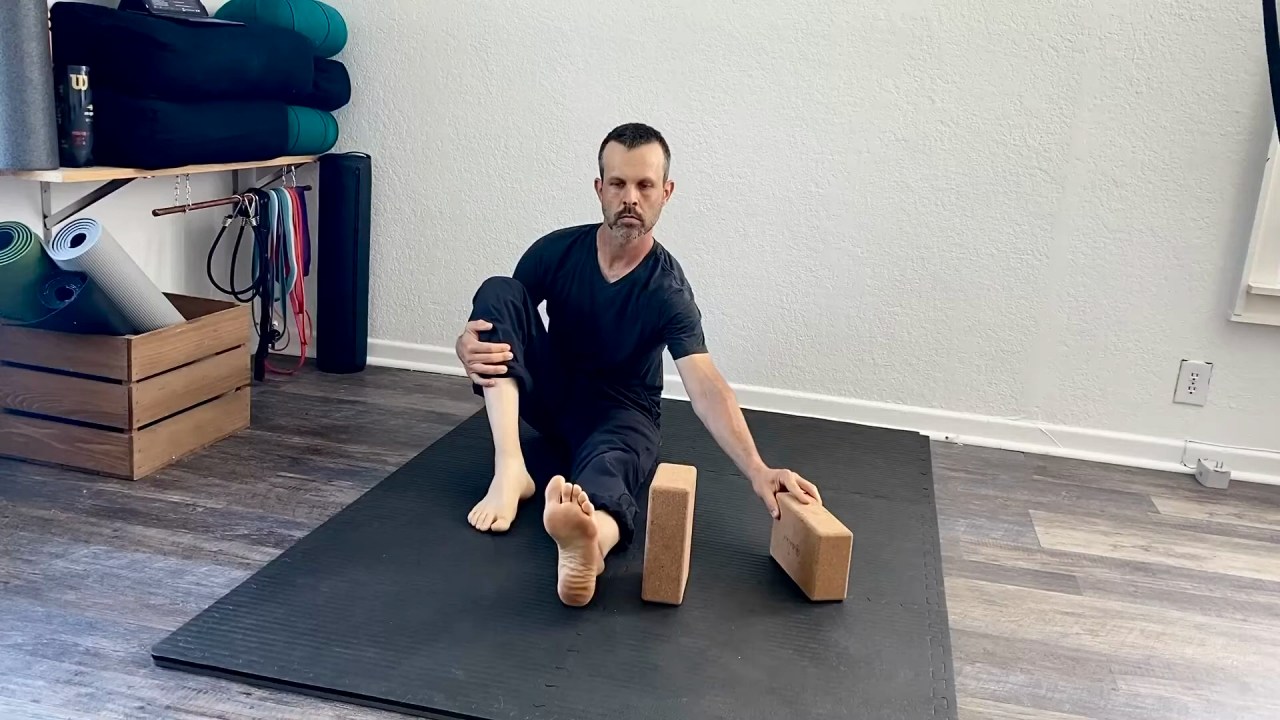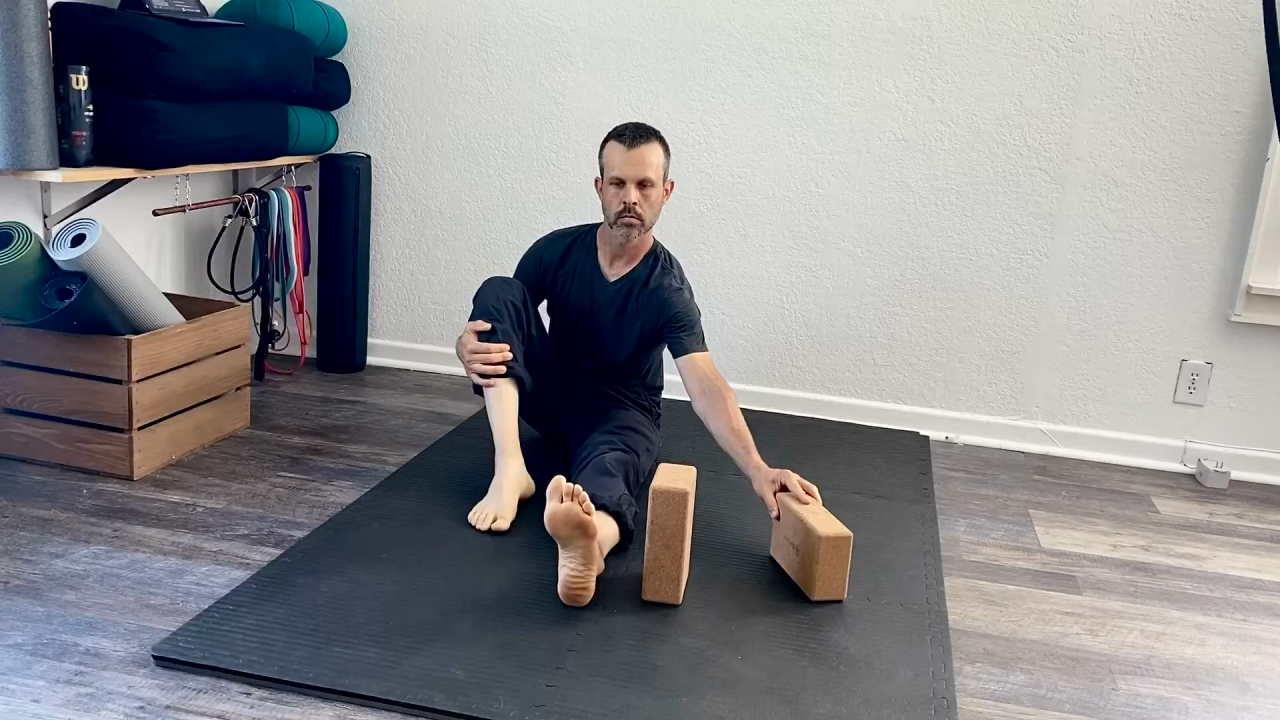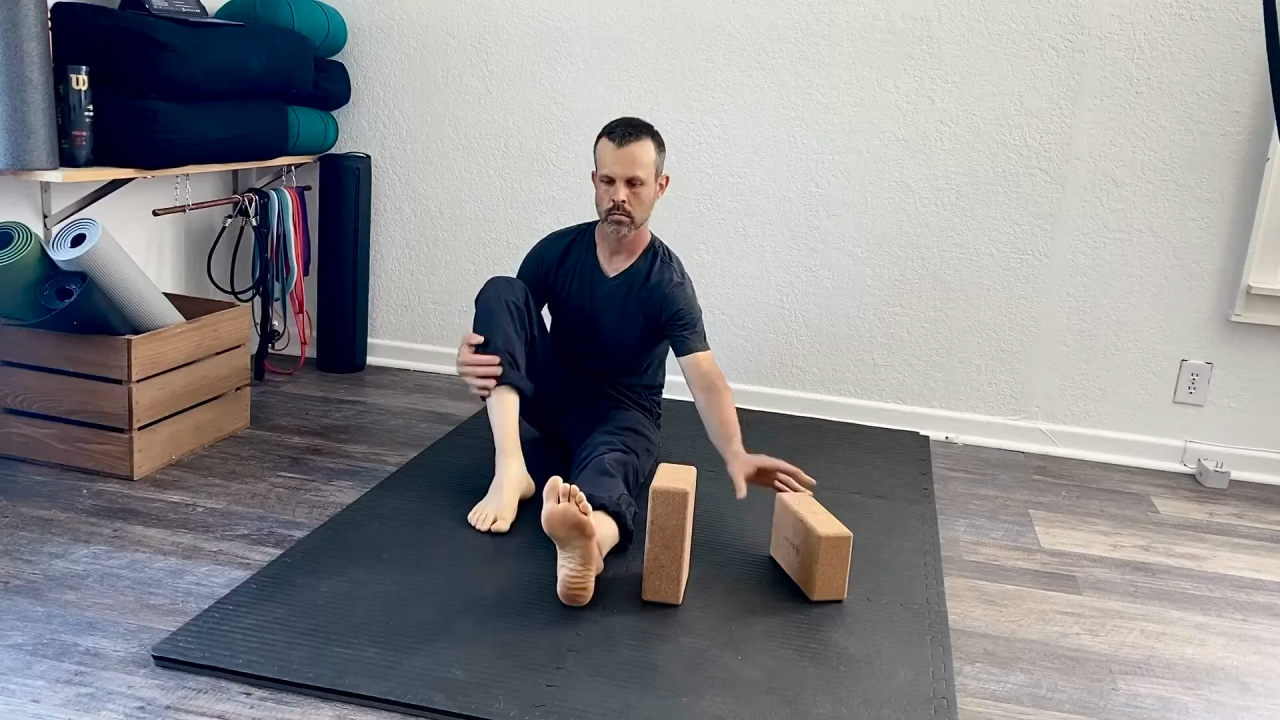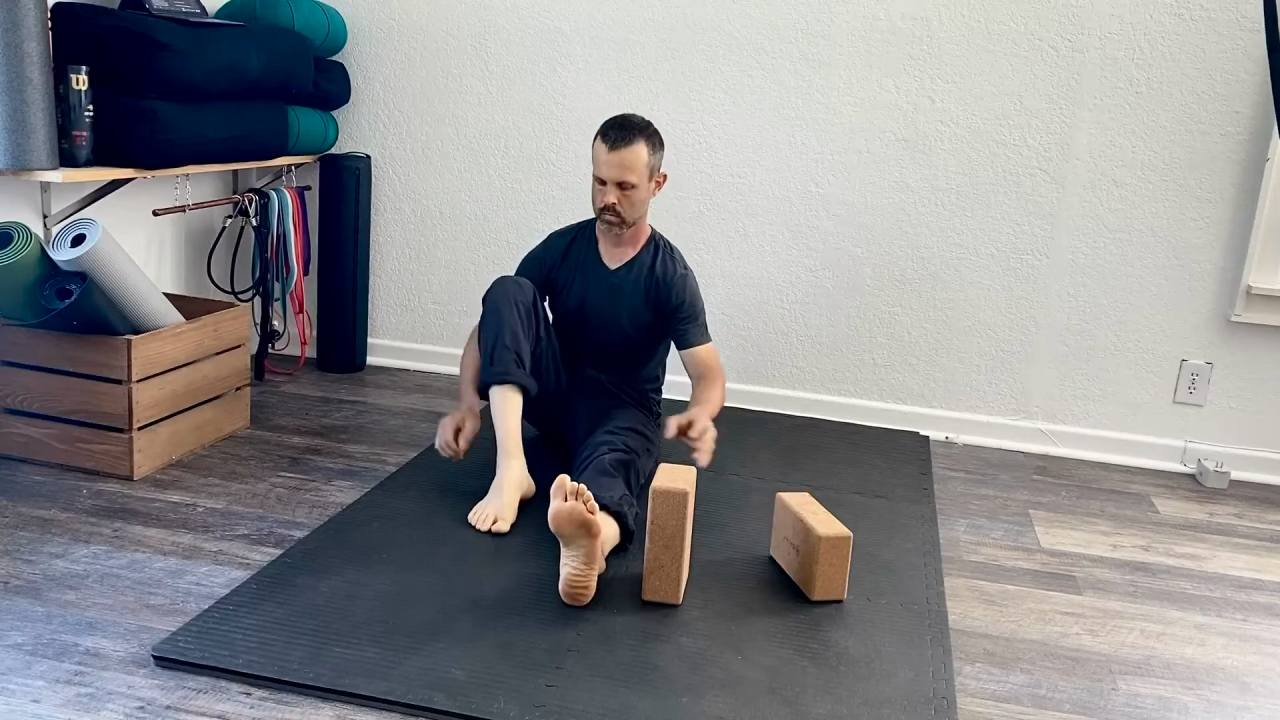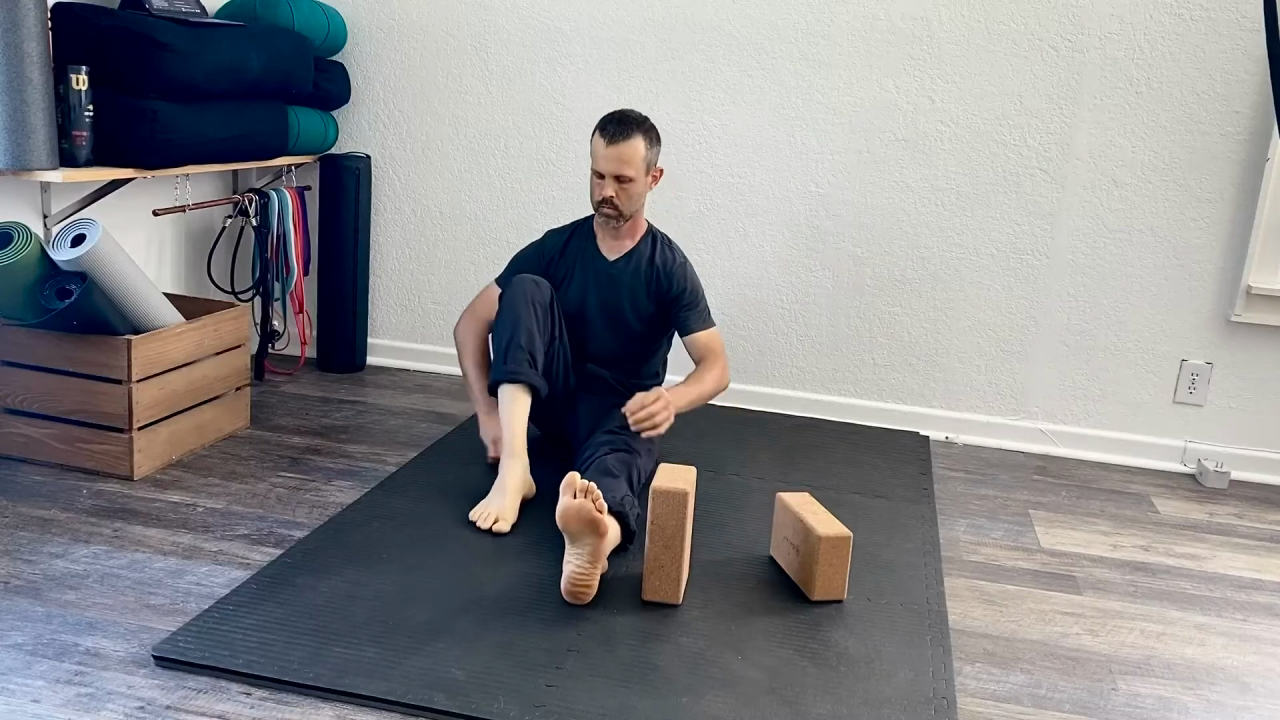
dt=0.2s
person 1, frame 1
left shoulder: (668, 289)
right shoulder: (556, 251)
left elbow: (706, 386)
right elbow: (497, 315)
left wrist: (756, 470)
right wrist: (470, 345)
left hip: (621, 408)
right hip: (550, 392)
left knee: (609, 467)
right knee: (497, 291)
left ankle: (587, 544)
right ankle: (509, 471)
person 1, frame 2
left shoulder: (667, 288)
right shoulder: (556, 251)
left elbow: (706, 385)
right elbow: (499, 316)
left wrist: (755, 467)
right wrist: (471, 347)
left hip: (621, 408)
right hip: (551, 391)
left knee: (608, 468)
right knee: (497, 292)
left ankle: (586, 543)
right ankle: (510, 469)
person 1, frame 3
left shoulder: (666, 282)
right shoulder: (557, 251)
left elbow: (706, 381)
right elbow: (502, 317)
left wrist: (735, 454)
right wrist: (475, 357)
left hip: (621, 408)
right hip: (557, 394)
left knee: (607, 472)
right knee: (499, 290)
left ankle: (585, 542)
right ankle: (510, 469)
person 1, frame 4
left shoulder: (670, 275)
right shoulder: (560, 249)
left elbow: (709, 375)
right elbow: (495, 322)
left wrist: (698, 417)
right wrist: (467, 406)
left hip: (623, 410)
right hip: (554, 393)
left knee: (606, 471)
right knee: (508, 291)
left ankle: (590, 544)
right ankle: (511, 471)
person 1, frame 5
left shoulder: (670, 267)
right shoulder: (555, 248)
left elbow: (716, 367)
right elbow: (470, 325)
left wrist: (670, 399)
right wrist: (489, 413)
left hip: (623, 410)
right hip: (554, 396)
left knee: (610, 471)
right knee: (527, 289)
left ankle: (593, 542)
right ankle: (513, 470)
